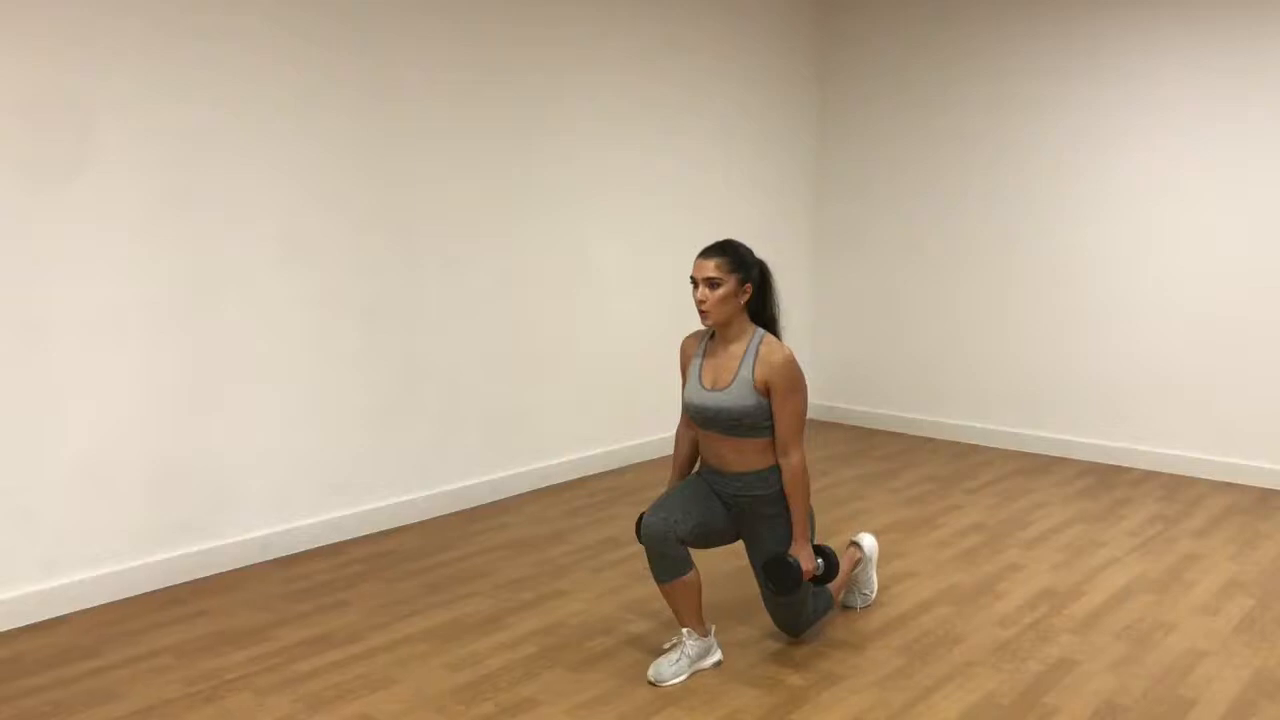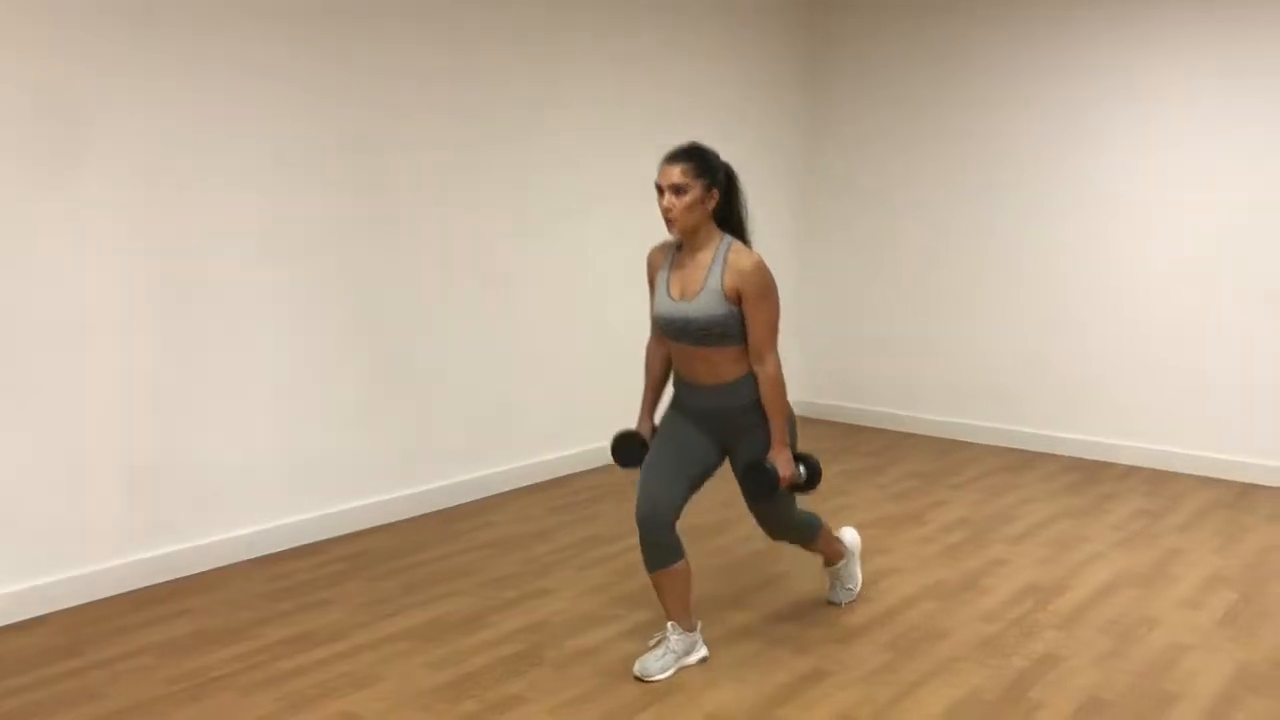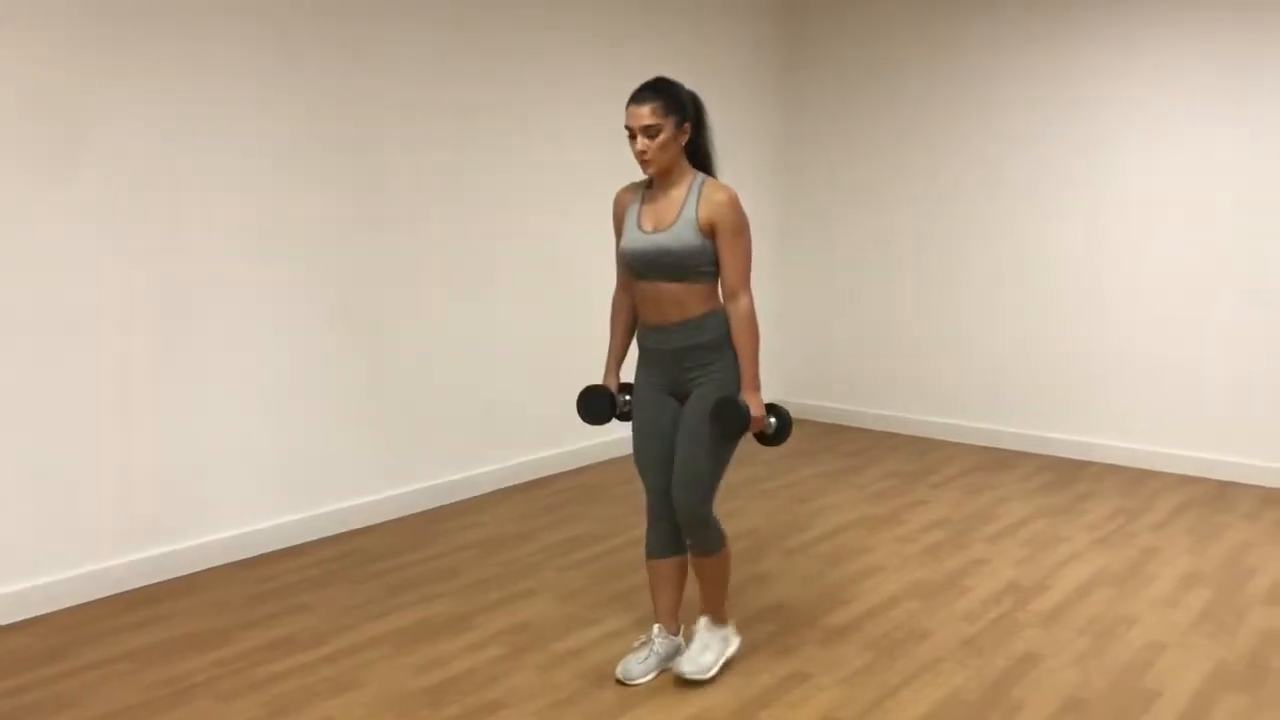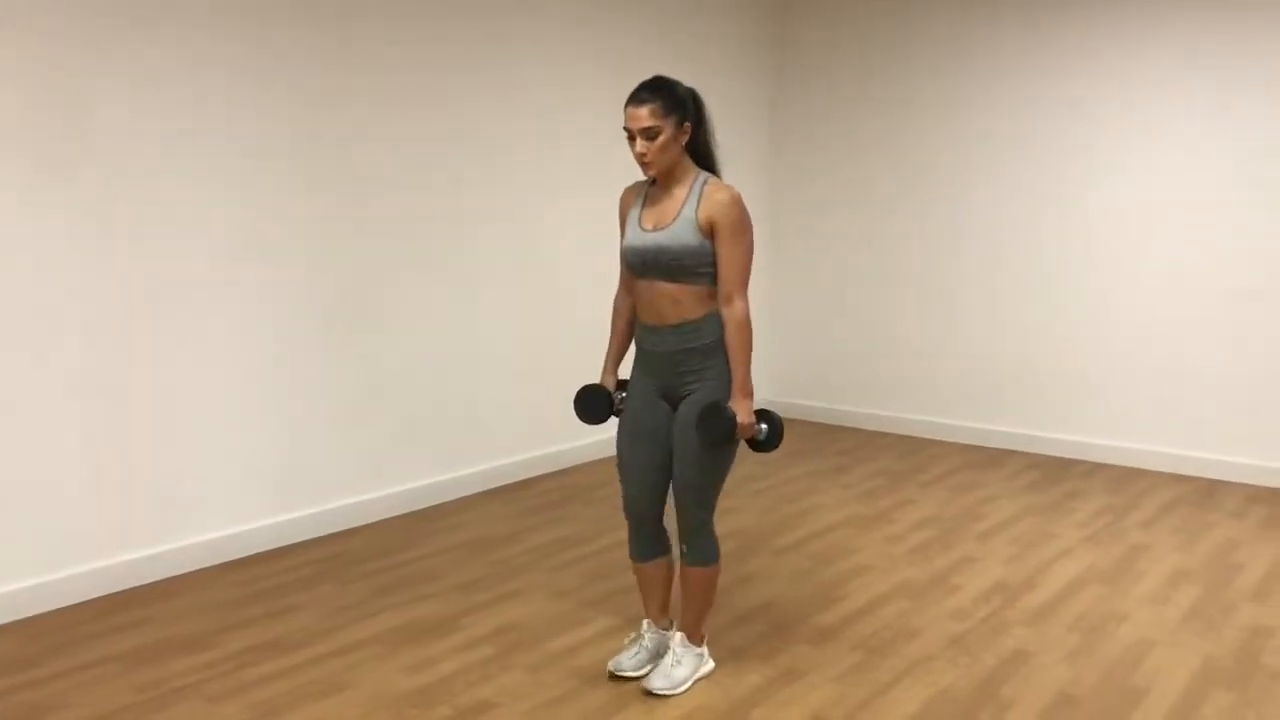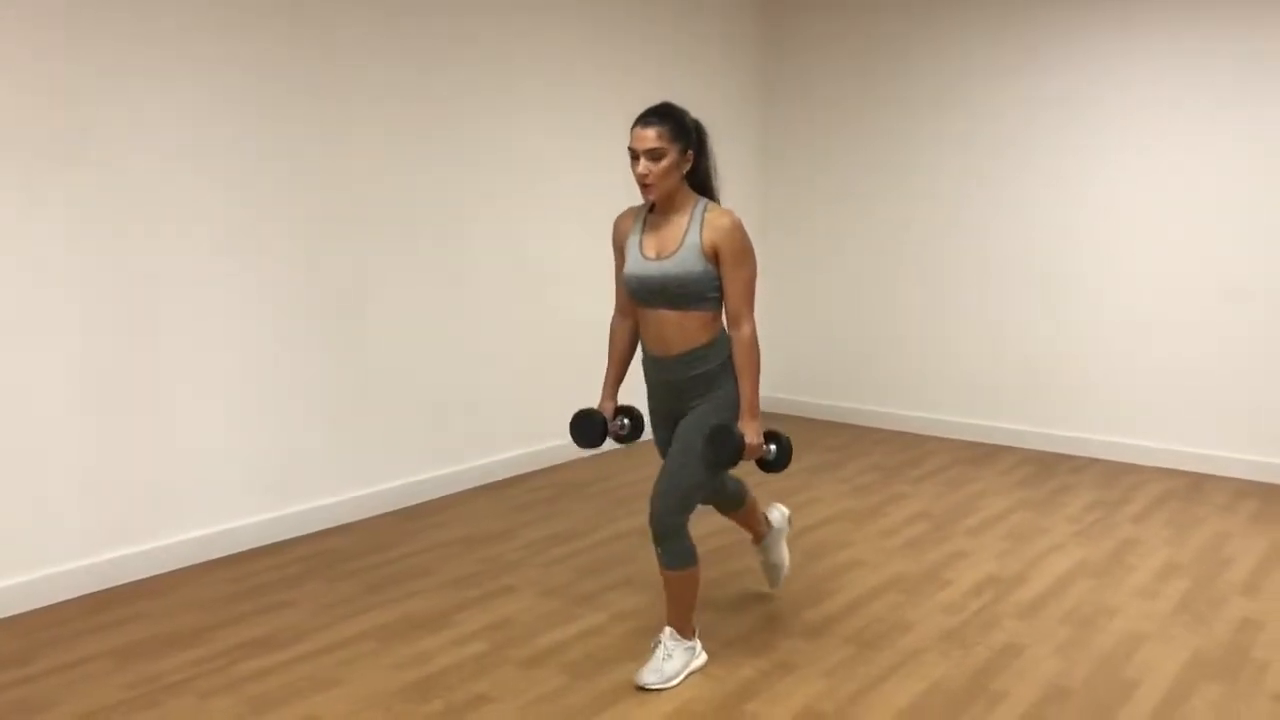
dt=0.4s
person 1, frame 1
left shoulder: (775, 360)
right shoulder: (691, 348)
left elbow: (792, 456)
left wrist: (802, 539)
right wrist: (671, 493)
left hip: (768, 497)
right hip: (714, 487)
left knee: (794, 621)
right knee: (656, 527)
left ankle: (856, 554)
right ankle: (696, 640)
person 1, frame 2
left shoulder: (744, 267)
right shoulder: (658, 259)
left elbow: (765, 360)
left wrist: (780, 444)
right wrist: (646, 414)
left hip: (747, 412)
right hip: (690, 411)
left knee: (778, 520)
right knee: (651, 511)
left ankle: (841, 548)
right ankle: (683, 635)
person 1, frame 3
left shoulder: (717, 201)
right shoulder: (626, 202)
left elbow: (739, 299)
left wrist: (751, 387)
right wrist: (612, 368)
left hip: (711, 363)
right hip: (654, 369)
left knee: (689, 504)
right knee: (659, 507)
left ankle: (718, 627)
right ankle: (665, 636)
person 1, frame 4
left shoulder: (721, 201)
right shoulder: (632, 200)
left elbow: (735, 303)
left wrist: (742, 393)
right wrist: (610, 367)
left hip: (705, 367)
right hip: (650, 369)
left knee: (693, 516)
right knee: (639, 510)
left ankle: (692, 646)
right ankle: (655, 632)
person 1, frame 5
left shoulder: (722, 227)
right shoulder: (627, 225)
left elbow: (743, 326)
right elbow: (625, 317)
left wrist: (750, 414)
right wrist: (609, 392)
left hip: (713, 387)
right hip: (662, 389)
left knee: (665, 513)
right knee: (704, 487)
left ankle: (682, 640)
right ankle: (768, 524)
